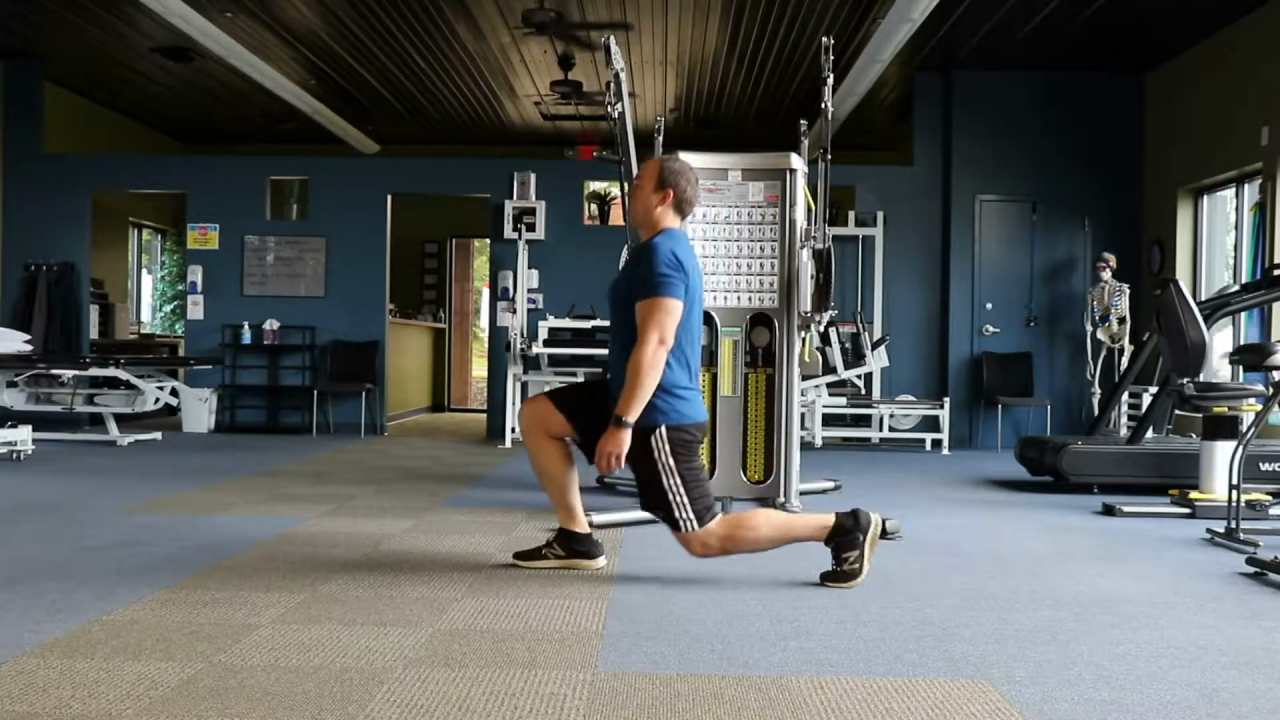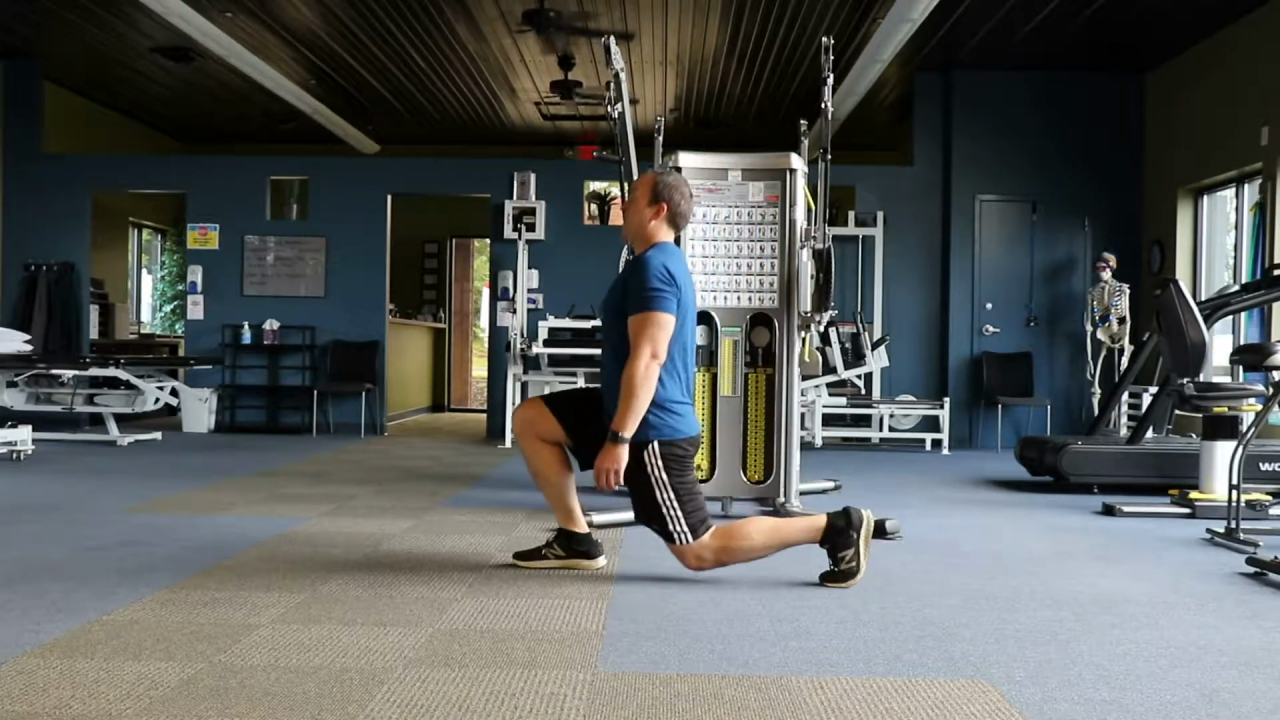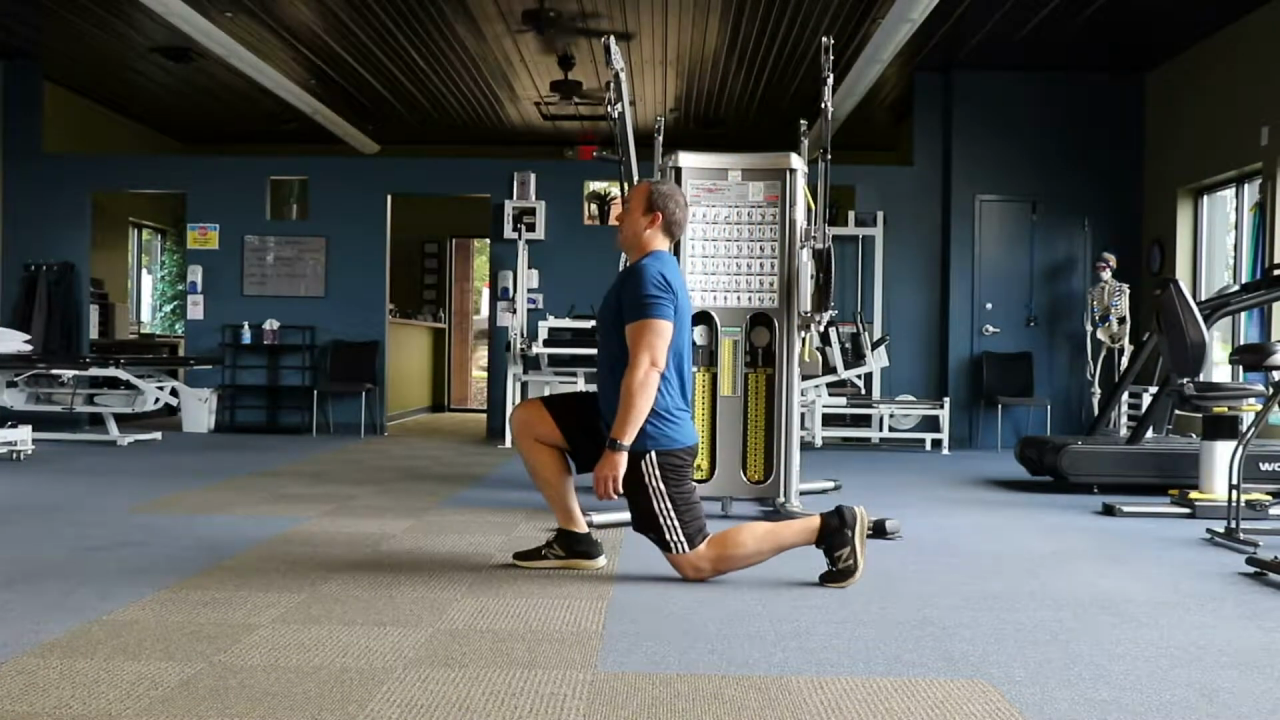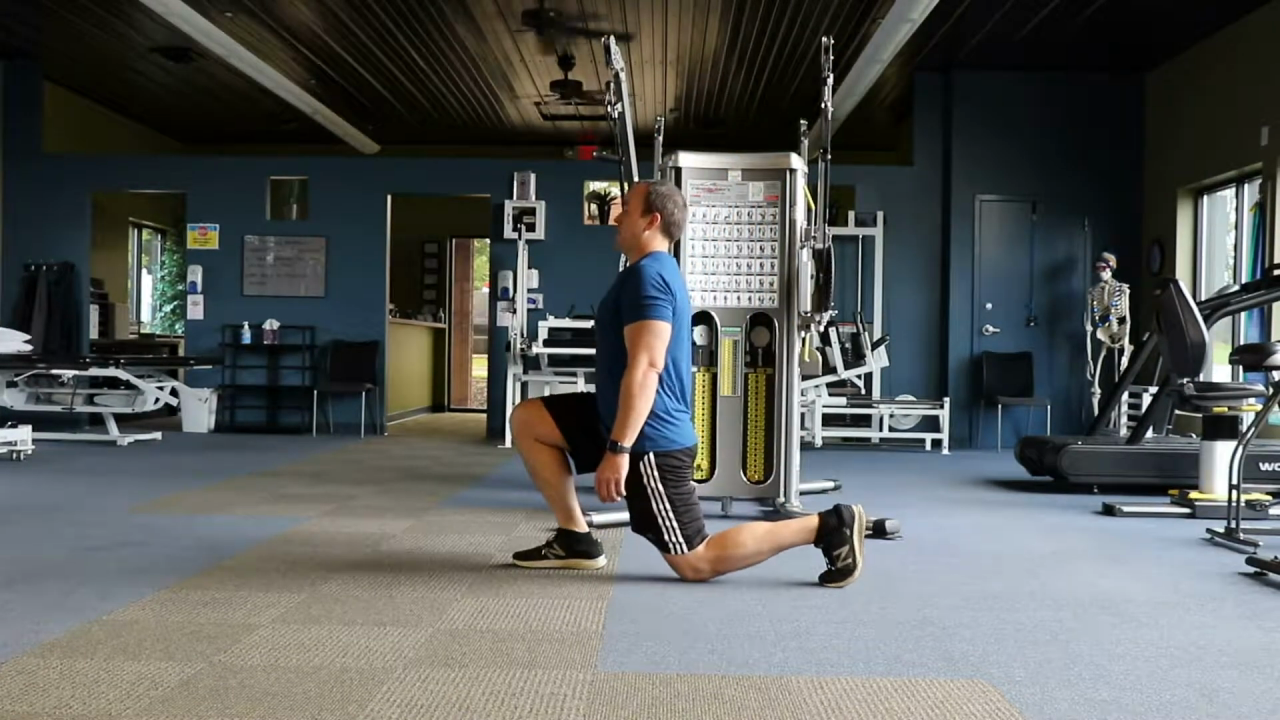
dt=0.2s
person 1, frame 1
left shoulder: (660, 251)
right shoulder: (664, 249)
left elbow: (656, 343)
left wrist: (621, 423)
left hip: (661, 414)
right hip: (645, 403)
left knee: (706, 538)
right knee: (536, 416)
left ankle: (843, 527)
right ankle: (577, 540)
person 1, frame 2
left shoulder: (651, 265)
right shoulder: (659, 262)
left elbow: (648, 358)
left wrist: (618, 439)
left hip: (652, 428)
right hip: (640, 417)
left knee: (701, 552)
right knee: (529, 419)
left ankle: (837, 527)
right ankle: (576, 540)
person 1, frame 3
left shoulder: (648, 274)
right shoulder: (656, 271)
left elbow: (647, 366)
left wrist: (617, 448)
left hip: (649, 437)
right hip: (636, 425)
left knee: (697, 562)
right knee: (527, 420)
left ankle: (831, 527)
right ankle: (576, 540)
person 1, frame 4
left shoulder: (646, 274)
right shoulder: (656, 271)
left elbow: (646, 368)
left wrist: (618, 450)
left hip: (649, 438)
right hip: (635, 426)
left knee: (696, 563)
right knee: (527, 419)
left ankle: (829, 526)
right ankle: (576, 539)
